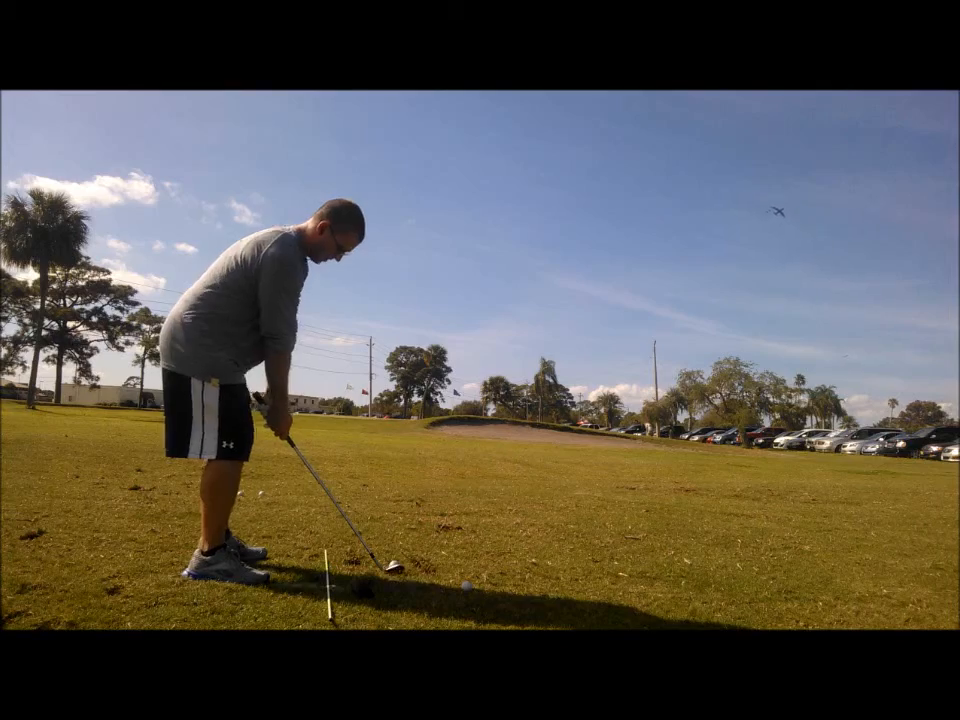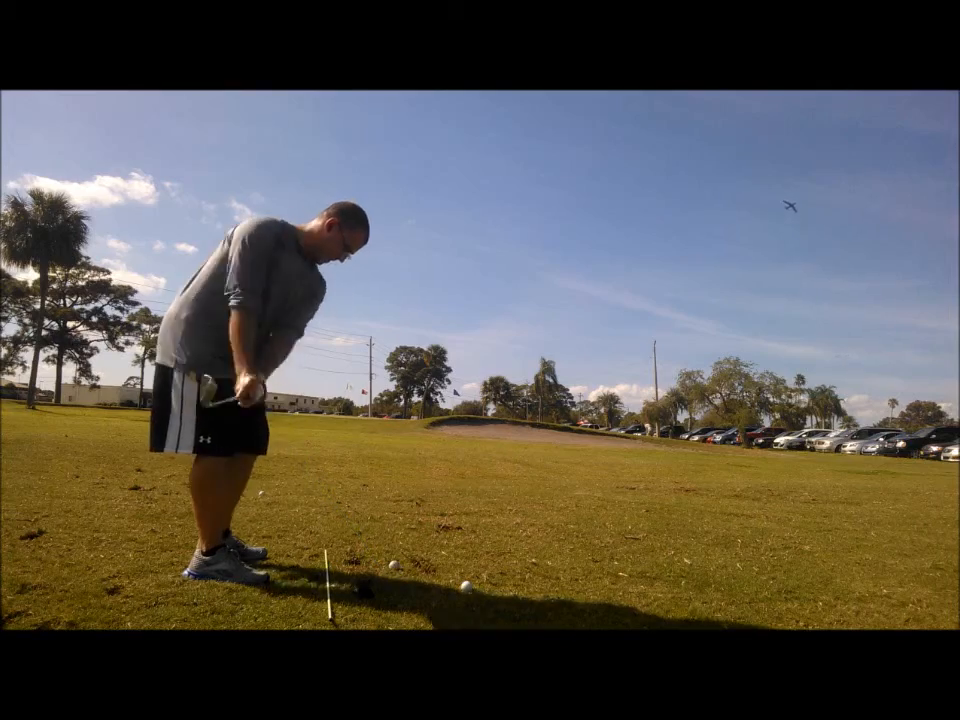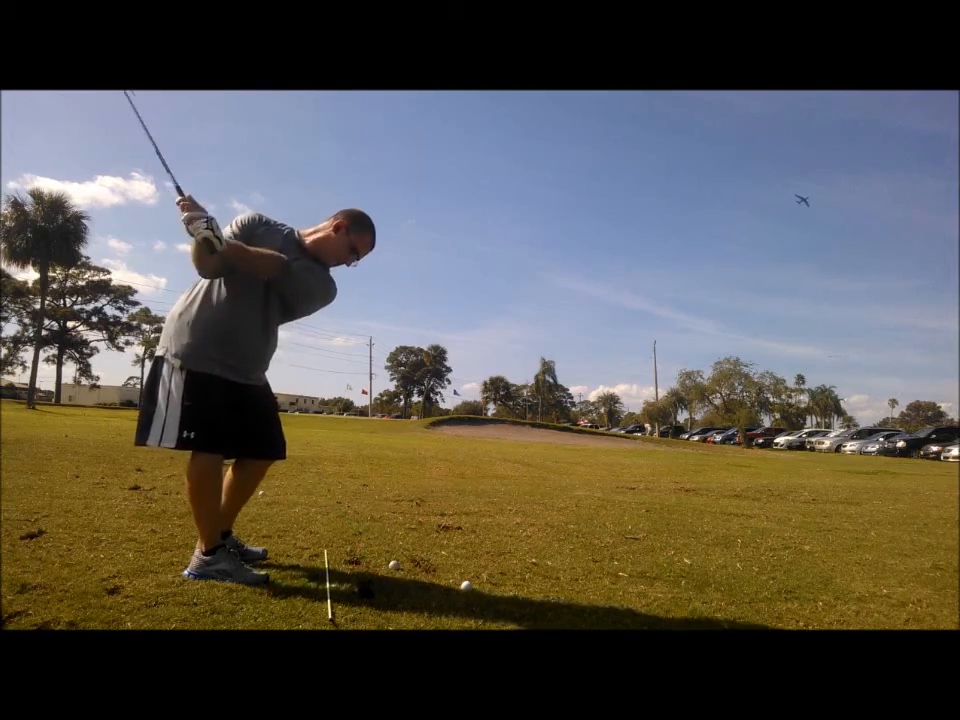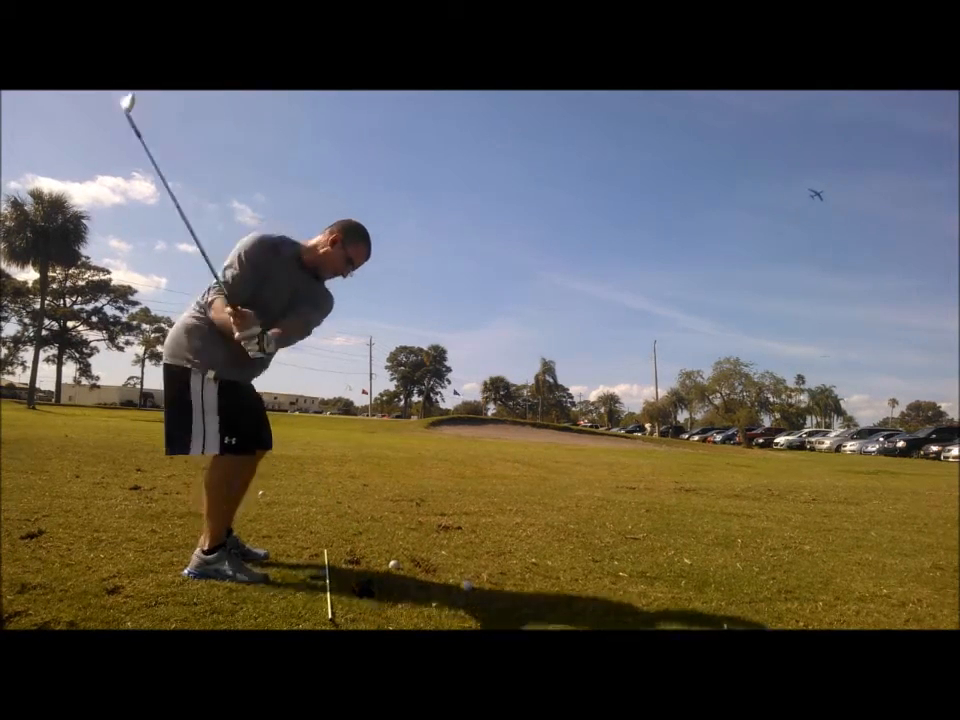
dt=0.4s
person 1, frame 1
left shoulder: (283, 249)
right shoulder: (283, 255)
left elbow: (282, 334)
right elbow: (277, 338)
left wrist: (273, 394)
right wrist: (279, 403)
left hip: (215, 354)
right hip: (198, 351)
left knee: (233, 450)
right knee: (226, 452)
left ankle: (219, 538)
right ankle: (209, 555)
person 1, frame 2
left shoulder: (313, 284)
right shoulder: (263, 233)
left elbow: (286, 333)
right elbow: (240, 302)
left wrist: (258, 377)
right wrist: (244, 370)
left hip: (238, 363)
right hip: (193, 351)
left knee: (245, 449)
right knee: (212, 450)
left ankle: (220, 537)
right ankle: (208, 555)
person 1, frame 3
left shoulder: (320, 284)
right shoulder: (258, 226)
left elbow: (276, 268)
right elbow: (207, 264)
left wrist: (216, 239)
right wrist: (205, 232)
left hip: (246, 371)
right hip: (193, 350)
left knee: (261, 453)
right knee: (209, 449)
left ankle: (222, 537)
right ankle: (208, 554)
person 1, frame 4
left shoulder: (319, 298)
right shoulder: (266, 247)
left elbow: (294, 327)
right elbow: (219, 300)
left wrist: (269, 339)
right wrist: (237, 325)
left hip: (232, 369)
right hip: (197, 355)
left knee: (250, 450)
right knee: (230, 449)
left ankle: (220, 538)
right ankle: (210, 554)
